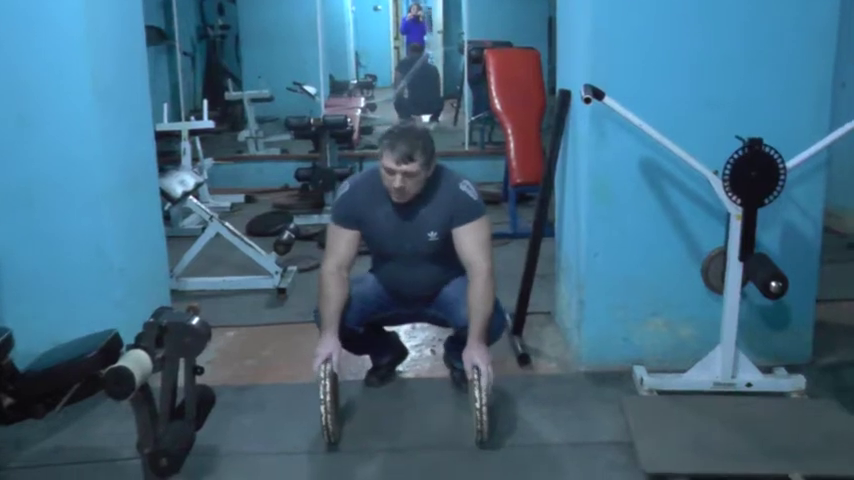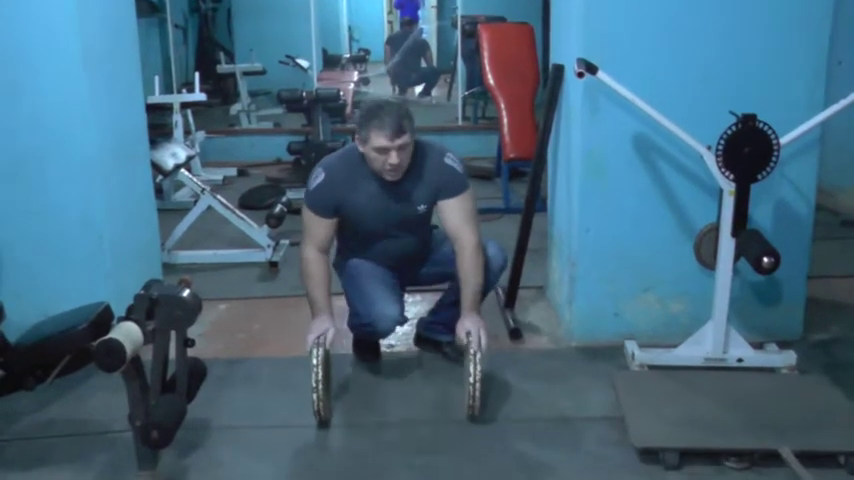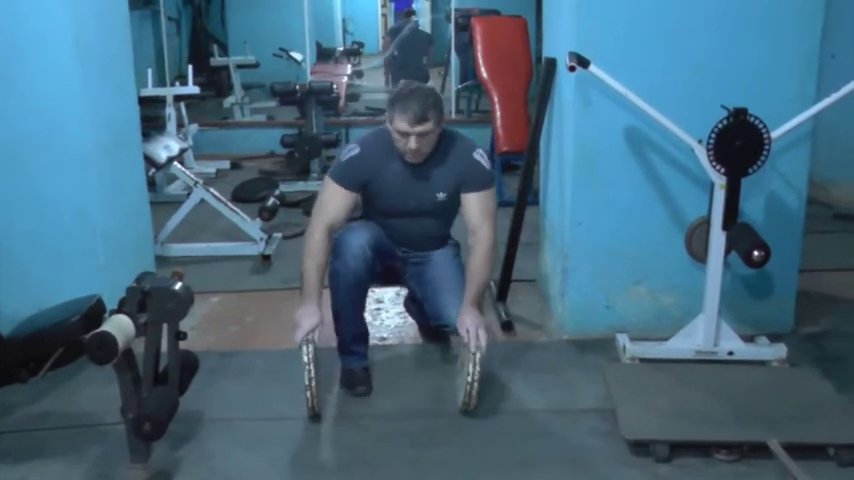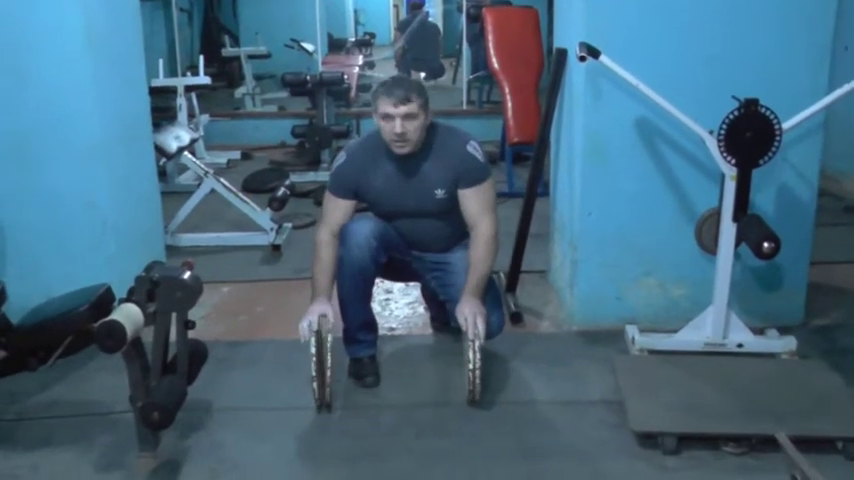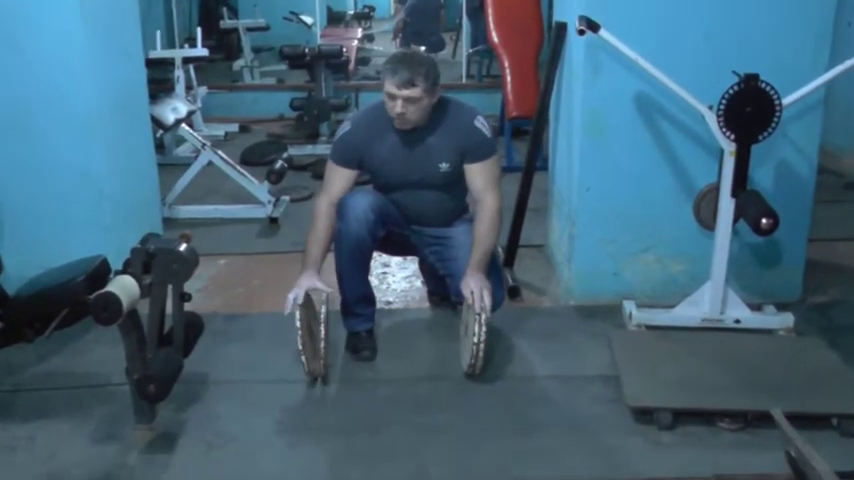
dt=1s
person 1, frame 1
left shoulder: (459, 193)
right shoulder: (355, 192)
left elbow: (480, 268)
right elbow: (335, 267)
left wrist: (476, 342)
right wrist: (329, 333)
left hip: (447, 286)
right hip: (386, 288)
left knee: (489, 323)
right knee: (331, 315)
left ankle: (458, 357)
right ankle: (386, 353)
person 1, frame 2
left shoulder: (441, 164)
right shoulder: (330, 176)
left elbow: (466, 240)
right elbow: (314, 250)
left wrist: (469, 312)
right wrist: (322, 314)
left hip: (423, 252)
right hip: (364, 261)
left knee: (492, 257)
right knee: (384, 318)
left ankle: (435, 331)
right ankle: (364, 332)
person 1, frame 3
left shoulder: (468, 158)
right shoulder: (362, 152)
left elbow: (481, 234)
right elbow: (322, 225)
left wrist: (471, 307)
right wrist: (310, 302)
left hip: (432, 252)
right hip: (379, 245)
left knee: (454, 318)
right knee: (353, 242)
left ankle: (421, 308)
right ankle: (352, 358)
person 1, frame 4
left shoulder: (462, 150)
right shoulder: (354, 159)
left elbow: (484, 227)
right elbow: (328, 231)
left wrist: (471, 296)
right wrist: (320, 298)
left hip: (448, 253)
right hip: (393, 250)
left knee: (486, 324)
right knee: (356, 233)
left ankle: (438, 299)
right ankle: (361, 348)
person 1, frame 5
left shoulder: (468, 125)
right shoulder: (358, 129)
left elbow: (488, 201)
right elbow: (328, 201)
left wrist: (476, 270)
right wrist: (310, 269)
left hip: (448, 228)
right hip: (392, 223)
left knee: (486, 298)
right knee: (354, 207)
left ankle: (436, 272)
right ankle: (359, 322)
